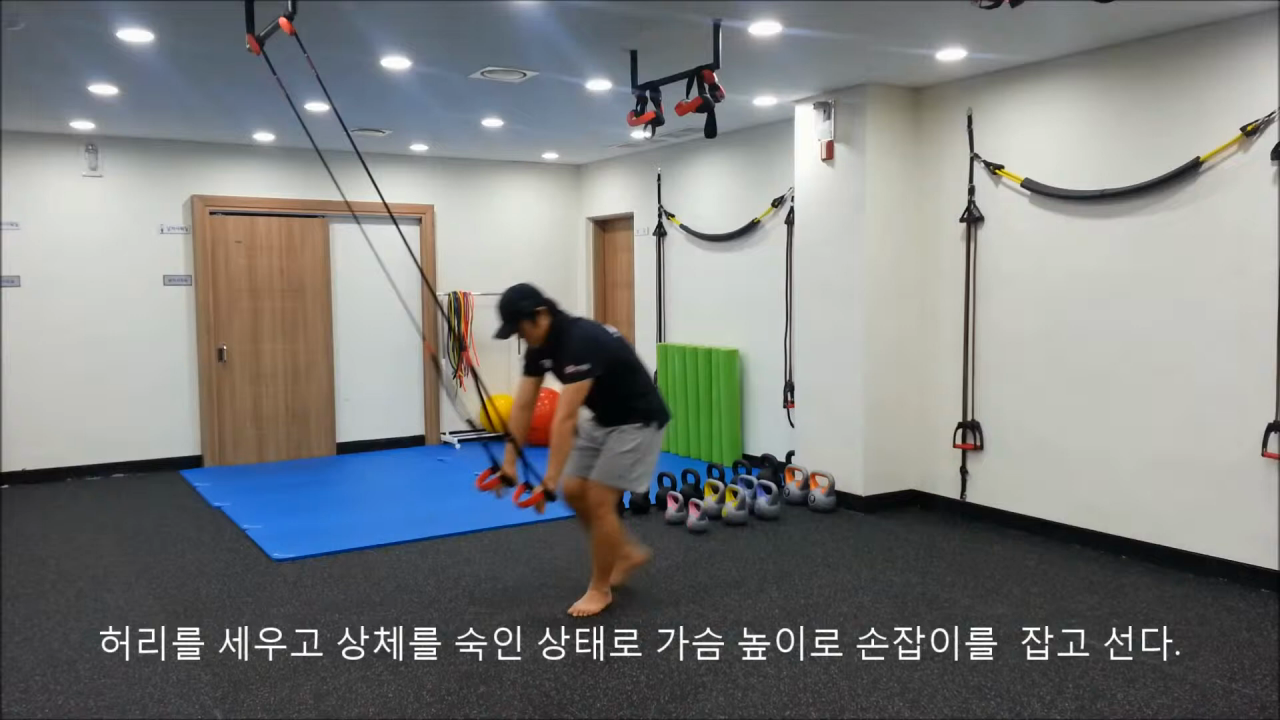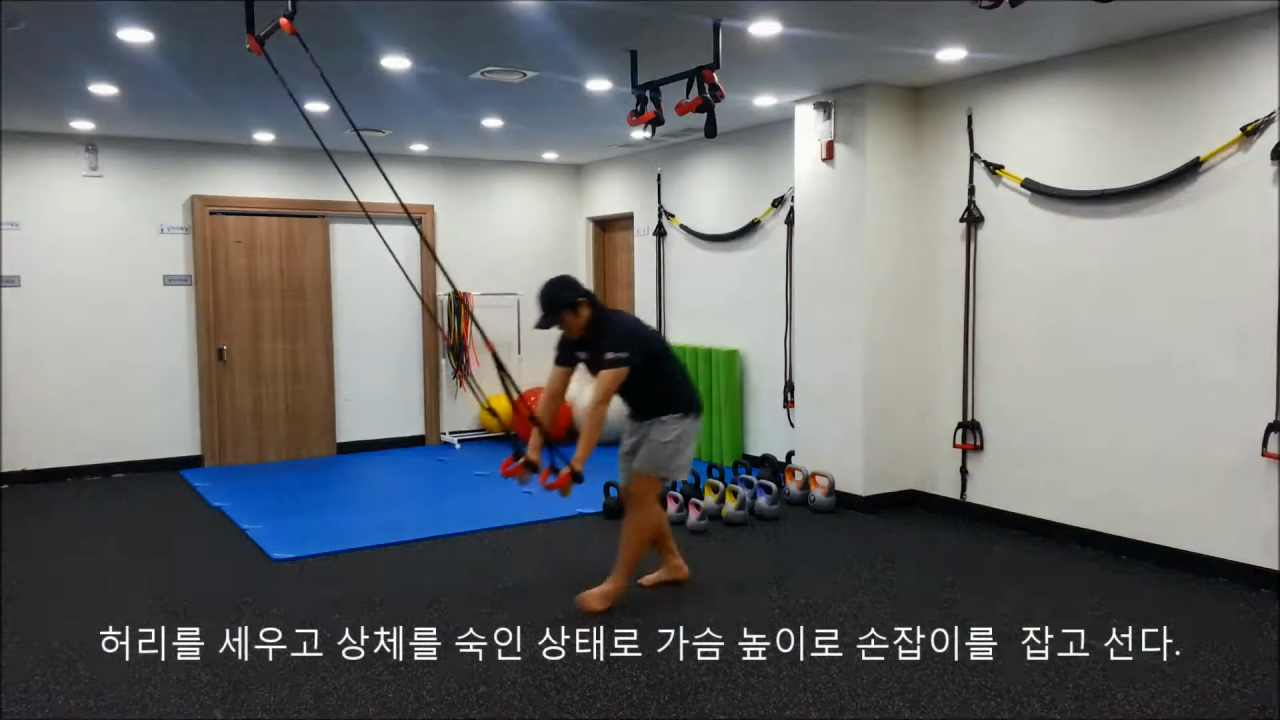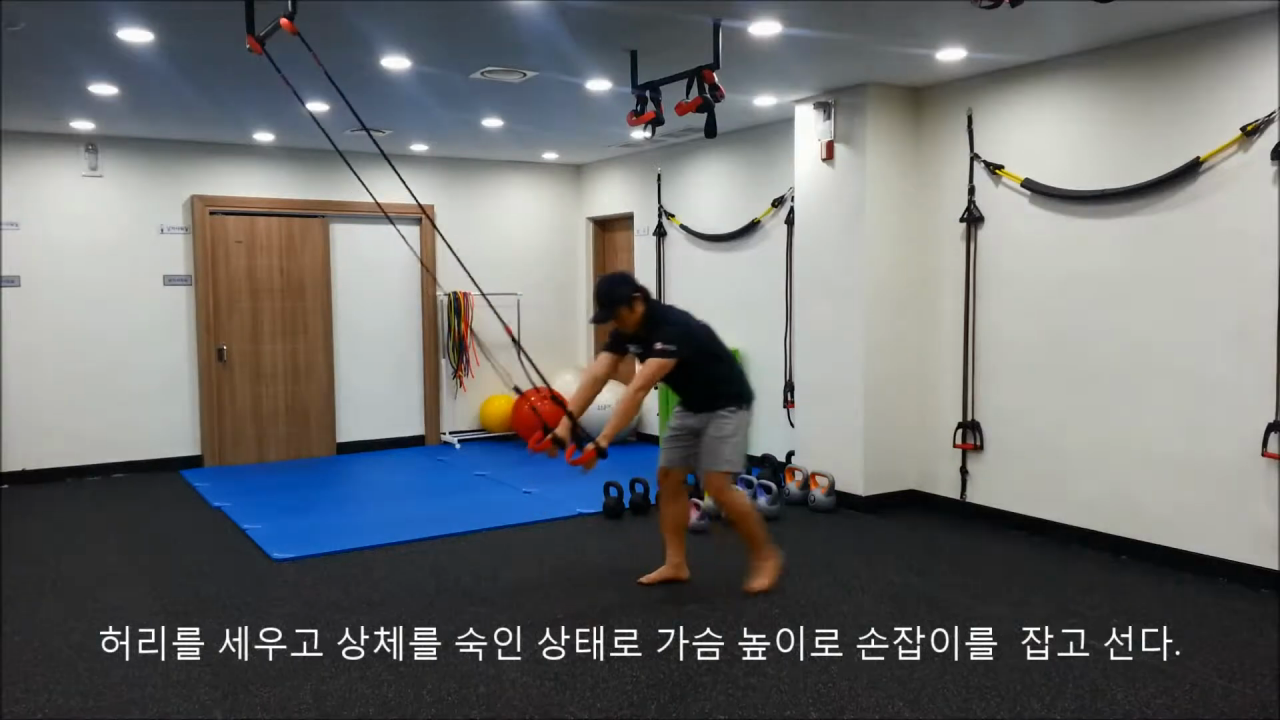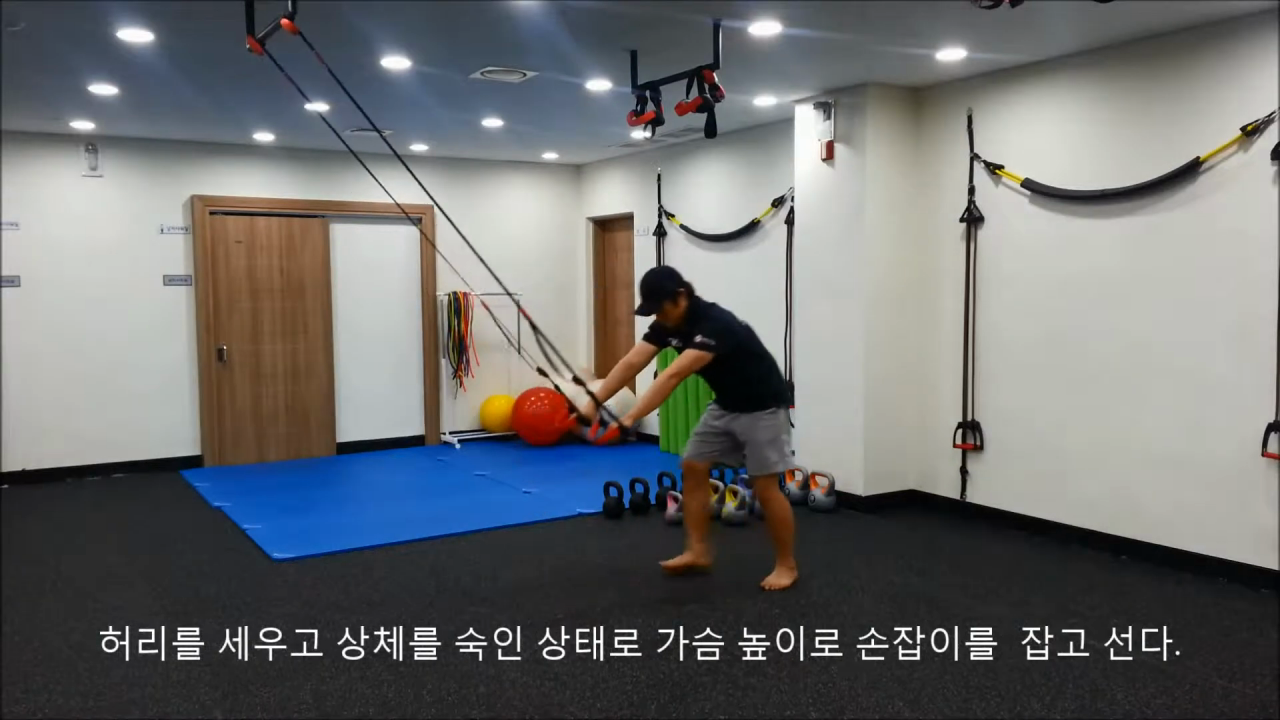
dt=0.3s
person 1, frame 1
left shoulder: (582, 342)
right shoulder: (540, 346)
left elbow: (564, 417)
right elbow: (523, 404)
left wrist: (549, 478)
right wrist: (509, 460)
left hip: (637, 422)
right hip: (603, 420)
left knee: (598, 500)
right knee: (572, 491)
left ankle: (599, 589)
right ankle: (624, 552)
person 1, frame 2
left shoulder: (622, 332)
right shoulder: (574, 339)
left elbow: (599, 402)
right elbow: (552, 393)
left wrist: (578, 462)
right wrist: (534, 448)
left hip: (674, 414)
right hip: (641, 414)
left knee: (641, 492)
right knee: (635, 495)
left ankle: (616, 584)
right ankle: (673, 564)
person 1, frame 3
left shoulder: (675, 327)
right shoulder: (626, 331)
left elbow: (639, 389)
right elbow: (595, 378)
left wrist: (603, 440)
right wrist: (565, 424)
left hip: (727, 406)
right hip: (691, 407)
left knee: (717, 486)
right knee: (669, 480)
left ankle: (767, 556)
right ankle: (675, 564)
person 1, frame 4
left shoulder: (715, 324)
right shoulder: (668, 325)
left elbow: (672, 377)
right elbow: (631, 364)
left wrist: (630, 419)
right wrist: (593, 404)
left hip: (763, 406)
right hip: (726, 405)
left knee: (764, 487)
right knee: (693, 469)
left ankle: (787, 564)
right ankle: (698, 552)
